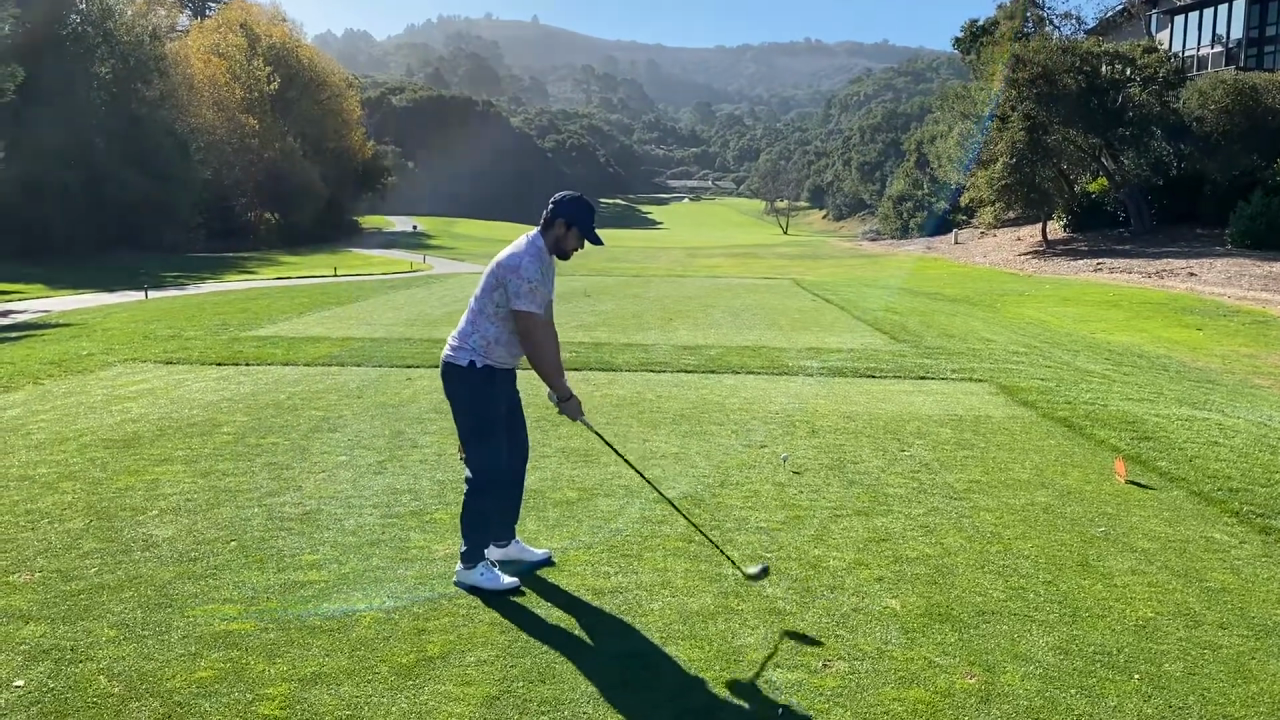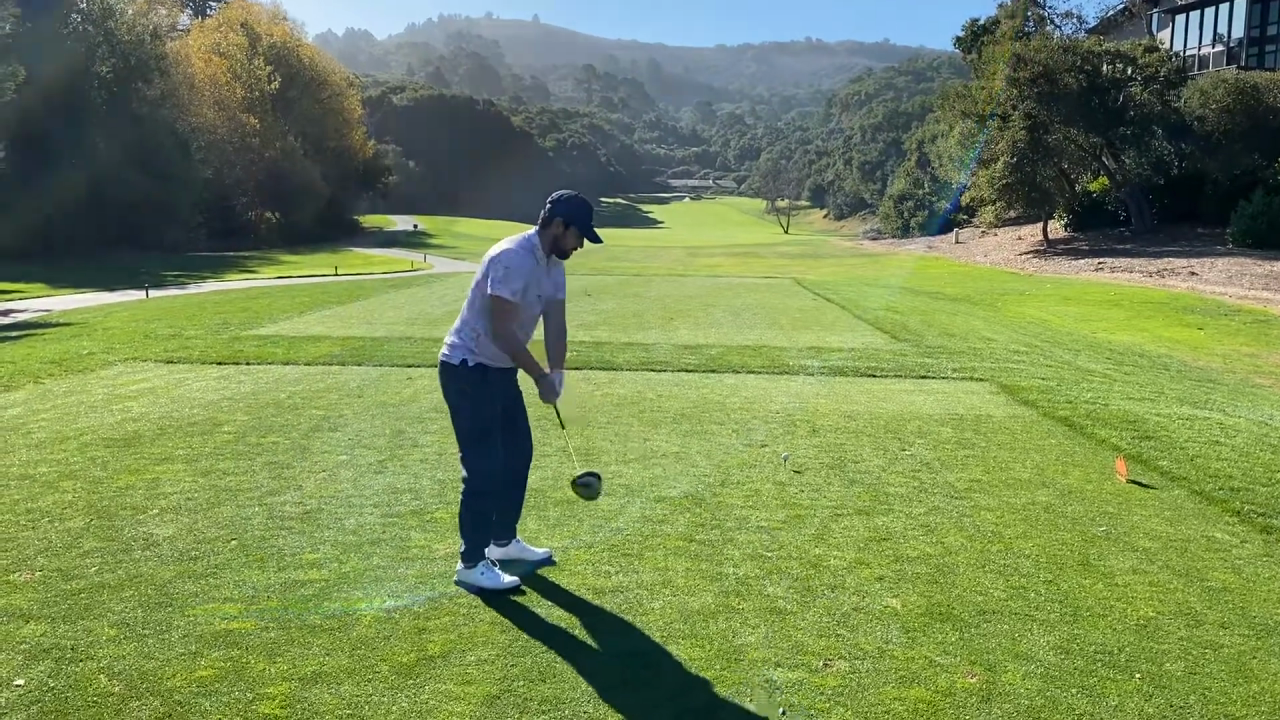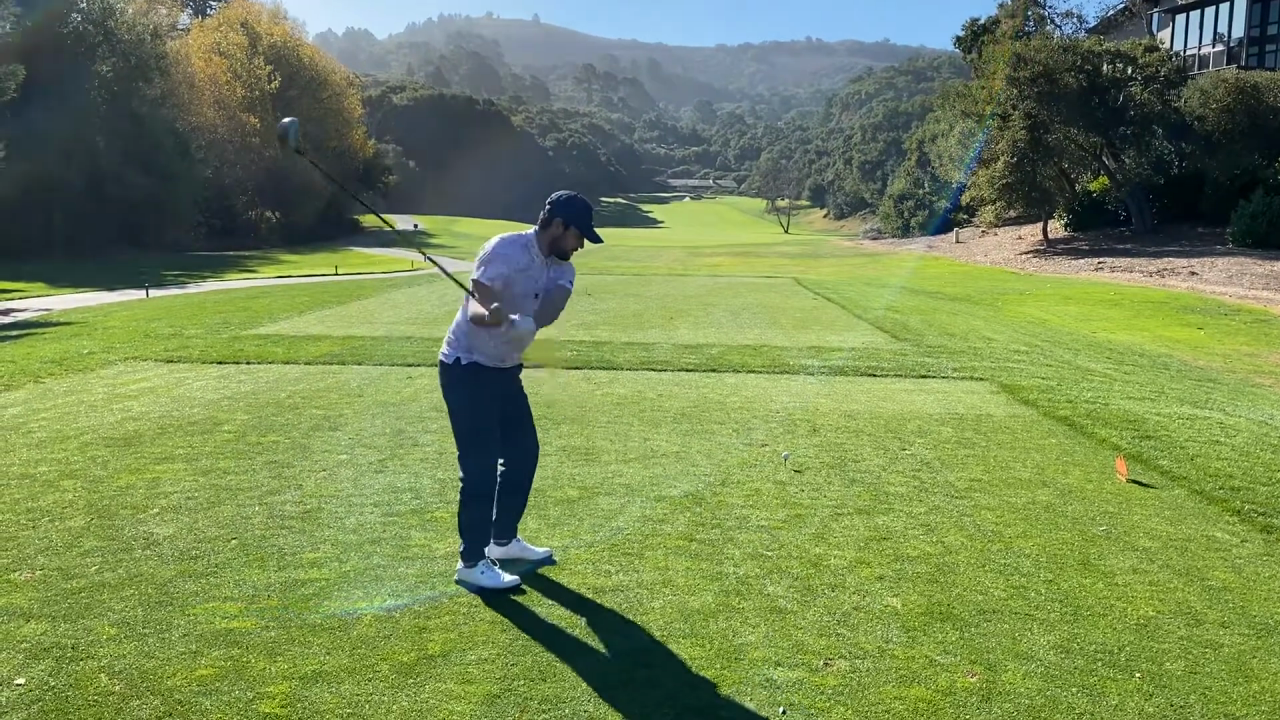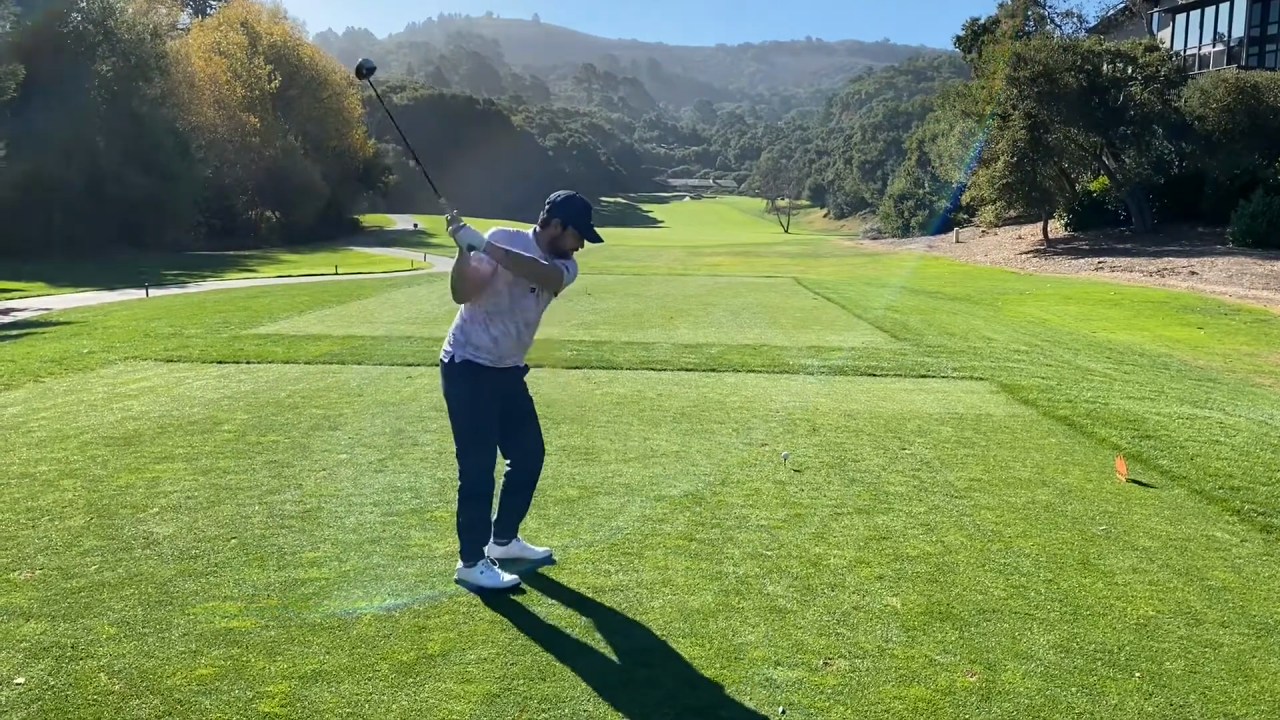
dt=0.2s
person 1, frame 1
left shoulder: (544, 262)
right shoulder: (524, 264)
left elbow: (545, 327)
right elbow: (529, 341)
left wrist: (561, 383)
right wrist: (561, 393)
left hip: (497, 370)
right hip: (470, 369)
left knee: (514, 456)
right knee: (487, 466)
left ankle: (502, 541)
right ankle: (471, 562)
person 1, frame 2
left shoulder: (554, 268)
right shoulder: (511, 256)
left elbow: (555, 324)
right elbow: (497, 327)
left wrist: (555, 373)
right wrist: (538, 375)
left hip: (501, 369)
right hip: (468, 368)
left knee: (518, 454)
right knee: (484, 465)
left ankle: (503, 540)
right ankle: (472, 561)
person 1, frame 3
left shoulder: (563, 270)
right shoulder: (505, 248)
left elbow: (551, 306)
right elbow: (474, 309)
left wrist: (524, 321)
right wrist: (490, 315)
left hip: (504, 370)
right hip: (466, 368)
left knee: (523, 454)
right knee: (480, 466)
left ankle: (503, 539)
right ankle: (472, 560)
person 1, frame 4
left shoulder: (565, 267)
right shoulder: (498, 241)
left elbow: (537, 272)
right elbow: (461, 293)
left wrist: (485, 245)
right wrist: (467, 249)
left hip: (509, 372)
right hip: (467, 367)
left knee: (529, 455)
right knee: (478, 466)
left ankle: (503, 539)
right ankle: (471, 561)
